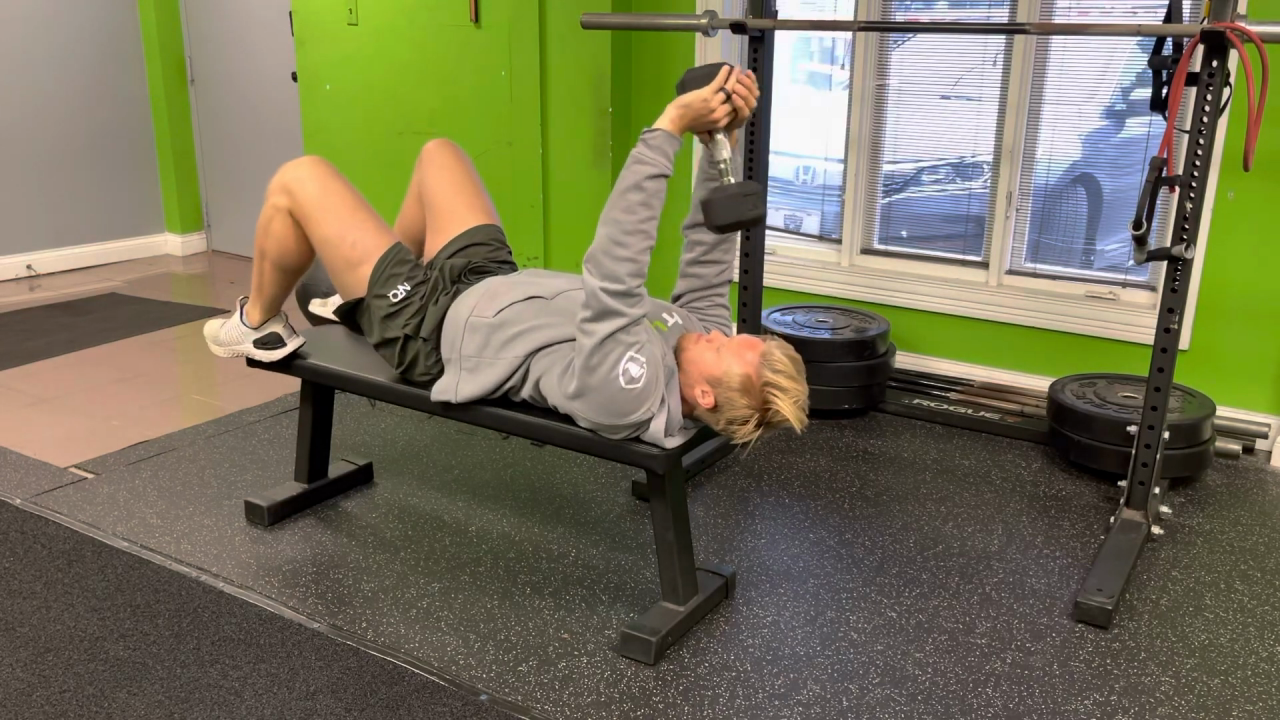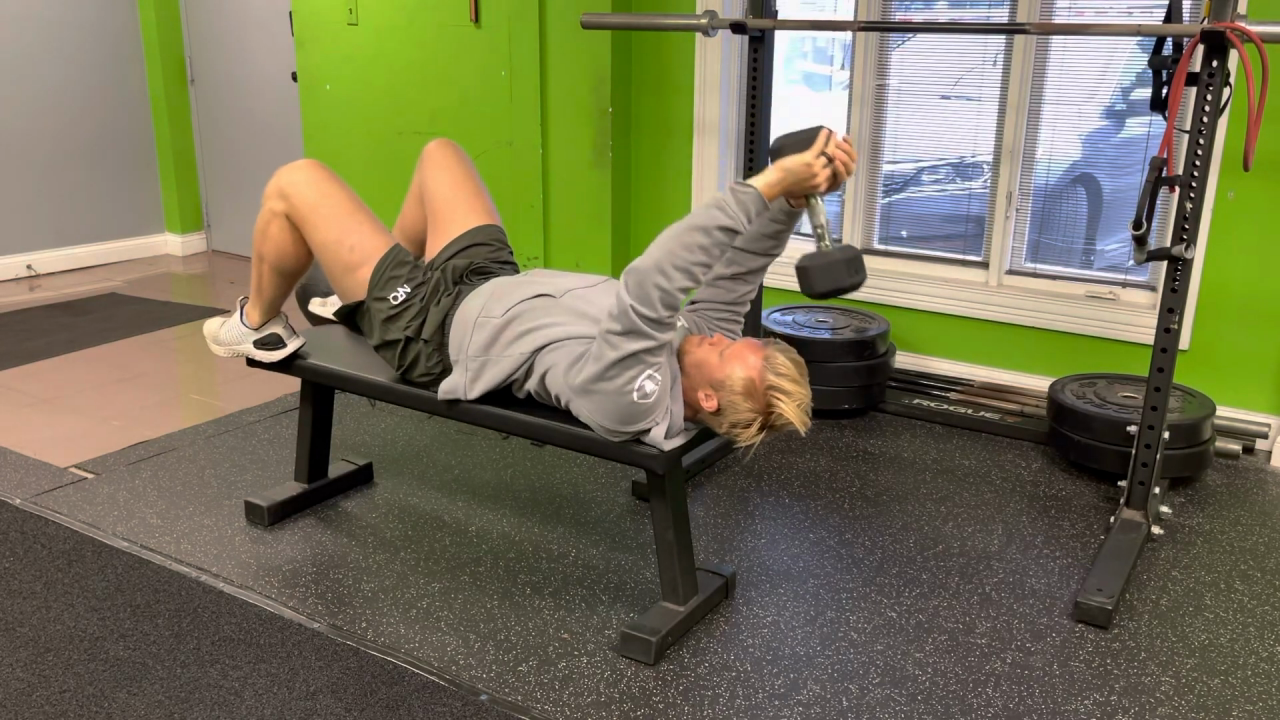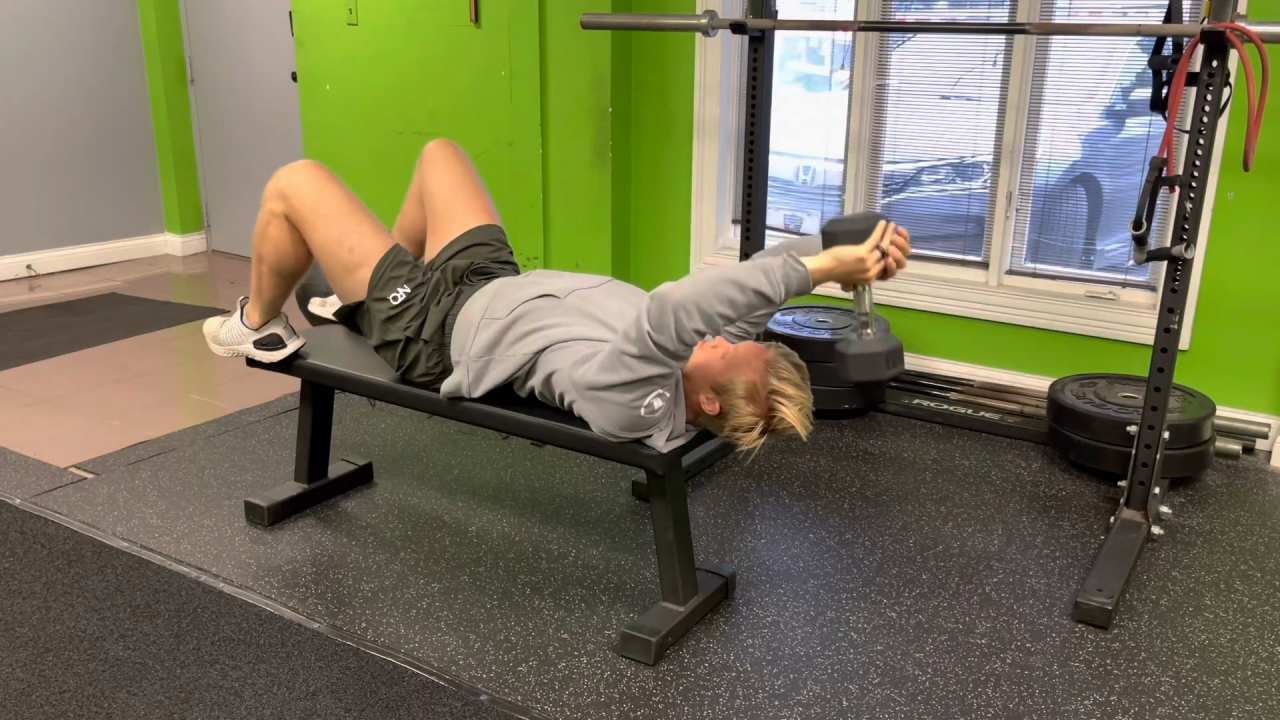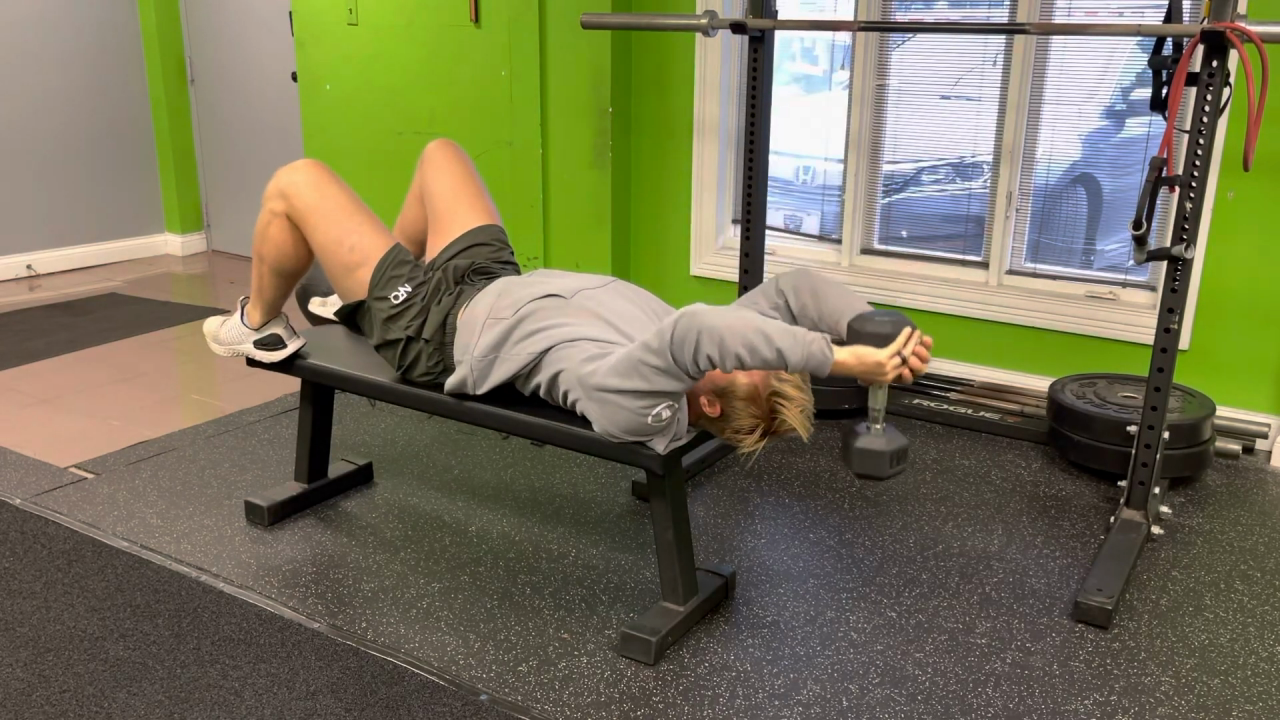
dt=0.5s
person 1, frame 1
left shoulder: (628, 393)
right shoulder: (707, 344)
left elbow: (614, 278)
right elbow: (709, 258)
left wrist: (671, 125)
right wrist: (716, 139)
left hip: (429, 327)
right hip: (491, 285)
left knee: (297, 180)
right knee: (438, 150)
left ankle: (258, 325)
right ankle: (364, 295)
person 1, frame 2
left shoulder: (637, 398)
right shoulder: (707, 347)
left elbow: (649, 294)
right elbow: (736, 273)
left wrist: (772, 185)
right wrist: (794, 196)
left hip: (430, 328)
right hip: (493, 286)
left knee: (294, 183)
right knee: (438, 150)
left ankle: (258, 327)
right ankle: (364, 298)
person 1, frame 3
left shoulder: (641, 405)
right shoulder: (712, 354)
left elbow: (671, 310)
right elbow: (772, 268)
left wrist: (833, 263)
right wrist: (852, 247)
left hip: (434, 328)
right hip: (494, 288)
left knee: (292, 184)
right knee: (440, 150)
left ankle: (258, 327)
right ankle: (364, 293)
person 1, frame 4
left shoulder: (642, 410)
right shoulder: (703, 368)
left elbow: (689, 333)
right elbow: (792, 289)
left wrist: (854, 353)
left hip: (436, 330)
right hip: (494, 284)
left knee: (294, 183)
right knee: (439, 152)
left ankle: (259, 326)
right ankle: (364, 295)
